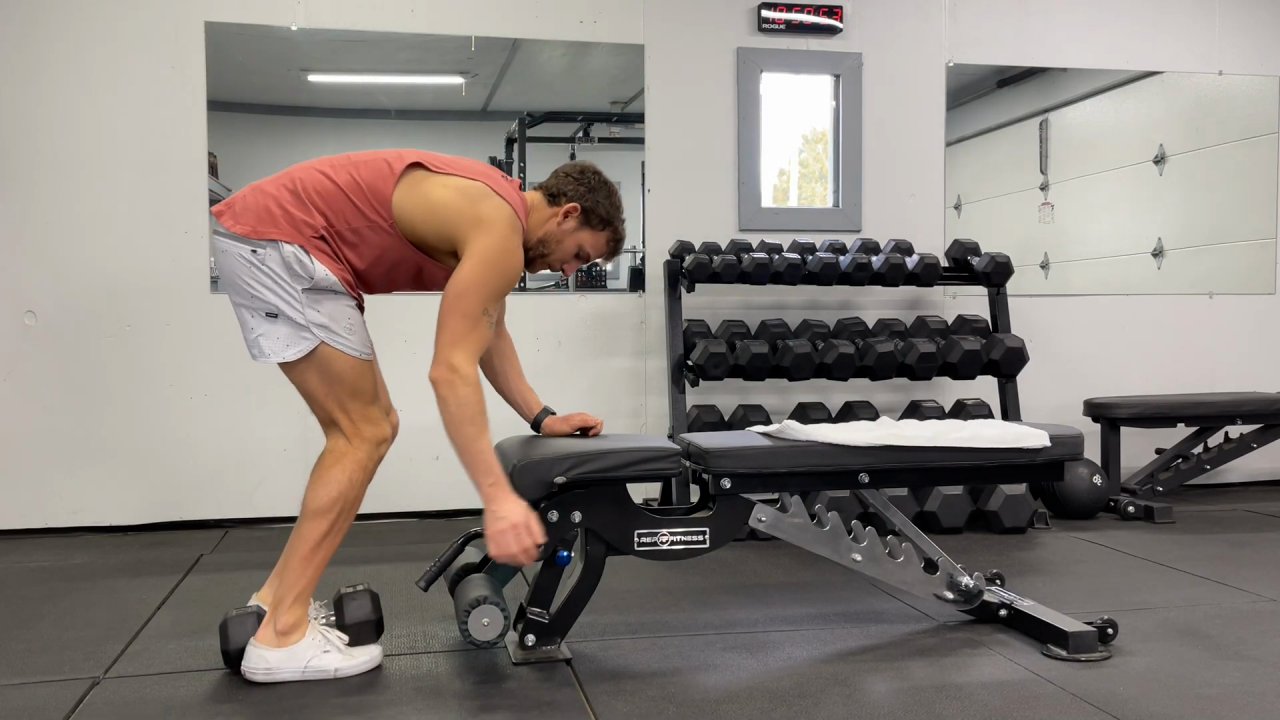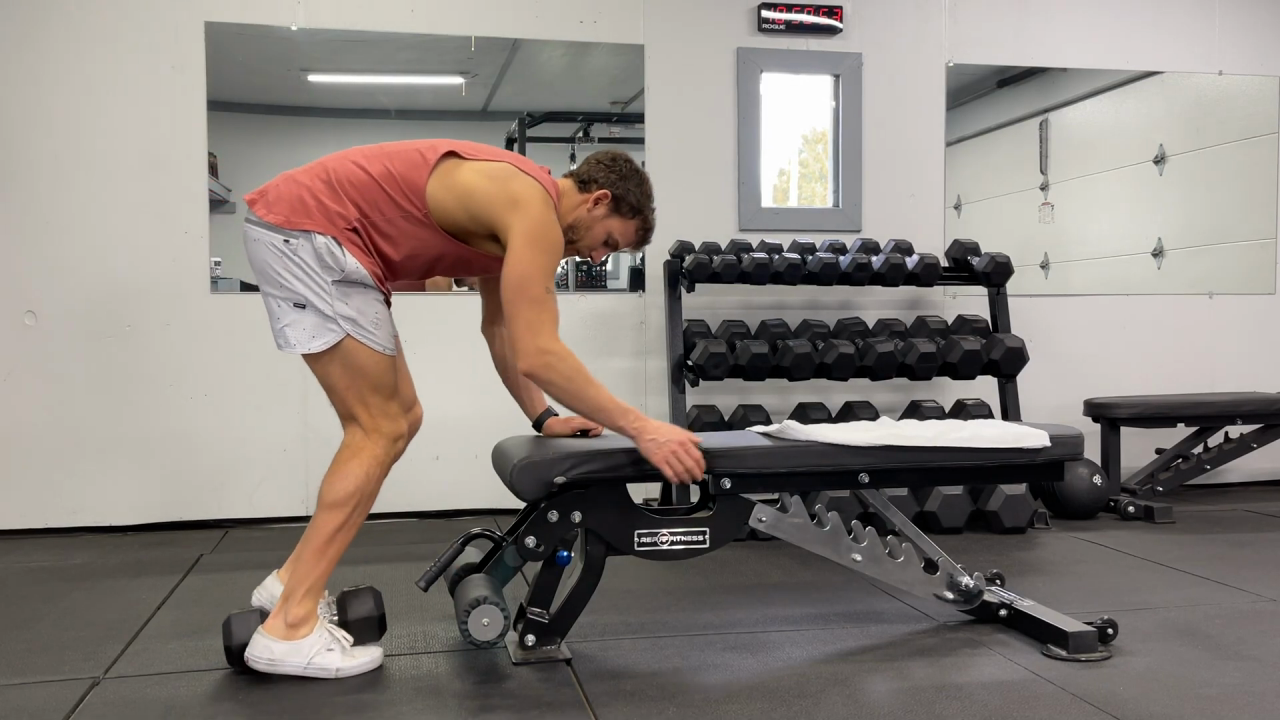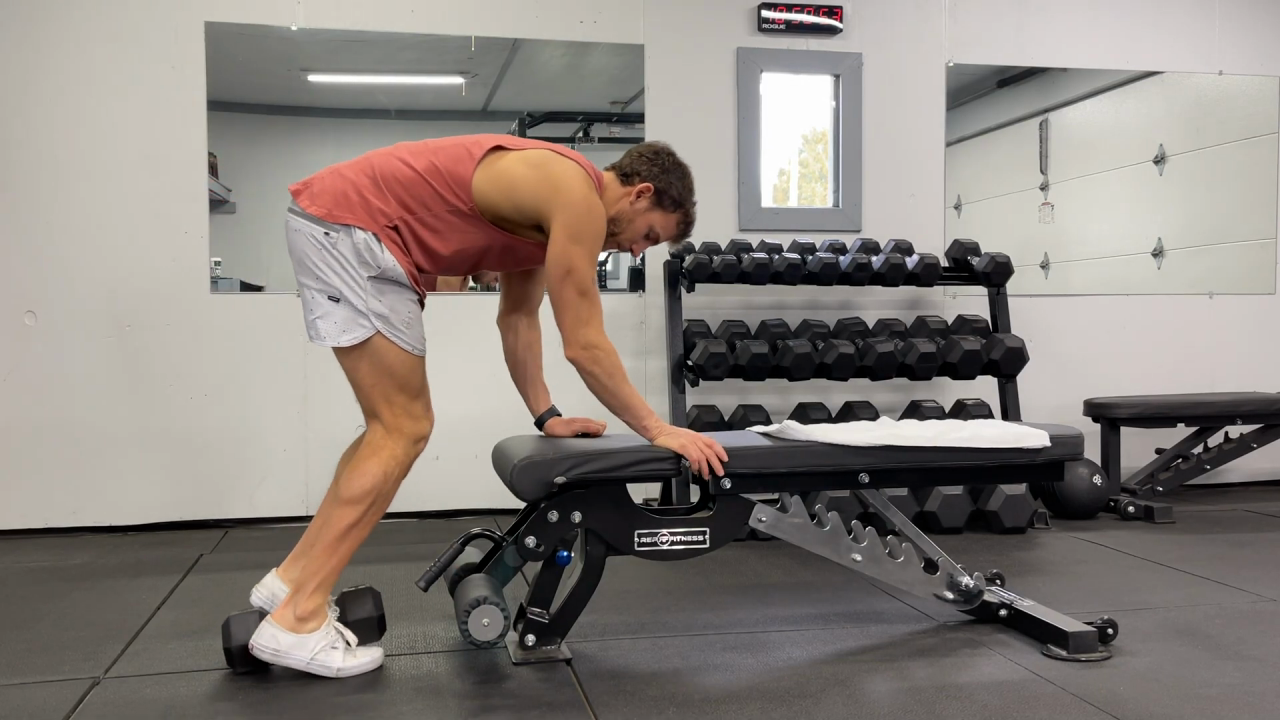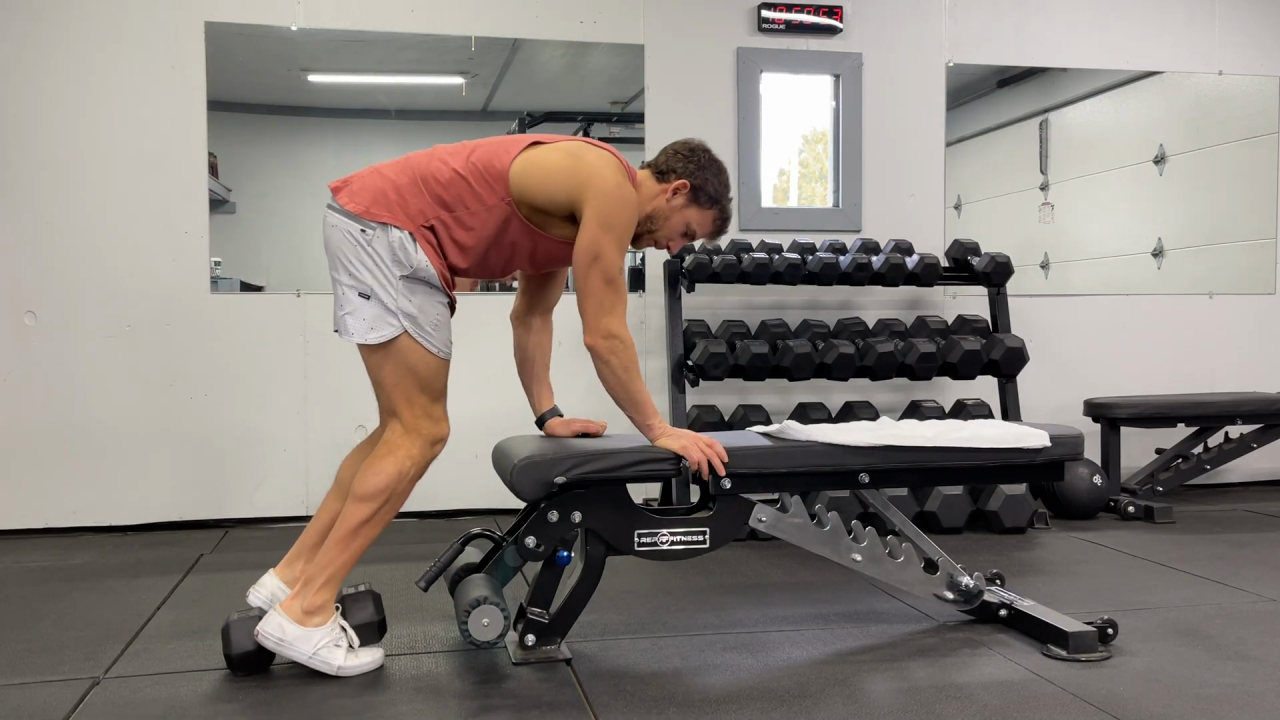
dt=0.2s
person 1, frame 1
left shoulder: (497, 208)
right shoulder: (499, 232)
left elbow: (488, 336)
right elbow: (452, 370)
left wrist: (541, 417)
right wrist: (497, 497)
left hip: (266, 237)
right hip: (276, 241)
left knee: (367, 429)
right knee: (364, 434)
left ankle: (277, 599)
right ankle: (282, 636)
person 1, frame 2
left shoulder: (521, 203)
right shoulder: (535, 215)
left elbow: (501, 327)
right elbow: (536, 355)
left wrist: (543, 418)
right wrist: (639, 428)
left hip: (298, 229)
right hip: (307, 230)
left knee: (396, 419)
right knee: (382, 430)
left ankle: (293, 584)
right ankle: (288, 630)
person 1, frame 3
left shoulder: (551, 204)
right shoulder: (581, 201)
left elbow: (518, 319)
right elbow: (585, 345)
left wrist: (545, 416)
right wrist: (657, 430)
left hip: (337, 224)
right hip: (347, 225)
left knee: (399, 423)
right knee: (403, 429)
left ankle: (293, 578)
right ankle: (297, 622)
person 1, frame 4
left shoulder: (580, 203)
right shoulder: (614, 190)
left elbow: (532, 317)
right elbow: (604, 335)
left wrist: (547, 415)
right wrist: (658, 430)
left hip: (373, 225)
right hip: (383, 226)
left knee: (405, 429)
right knee: (420, 433)
left ankle: (291, 578)
right ankle: (306, 615)
